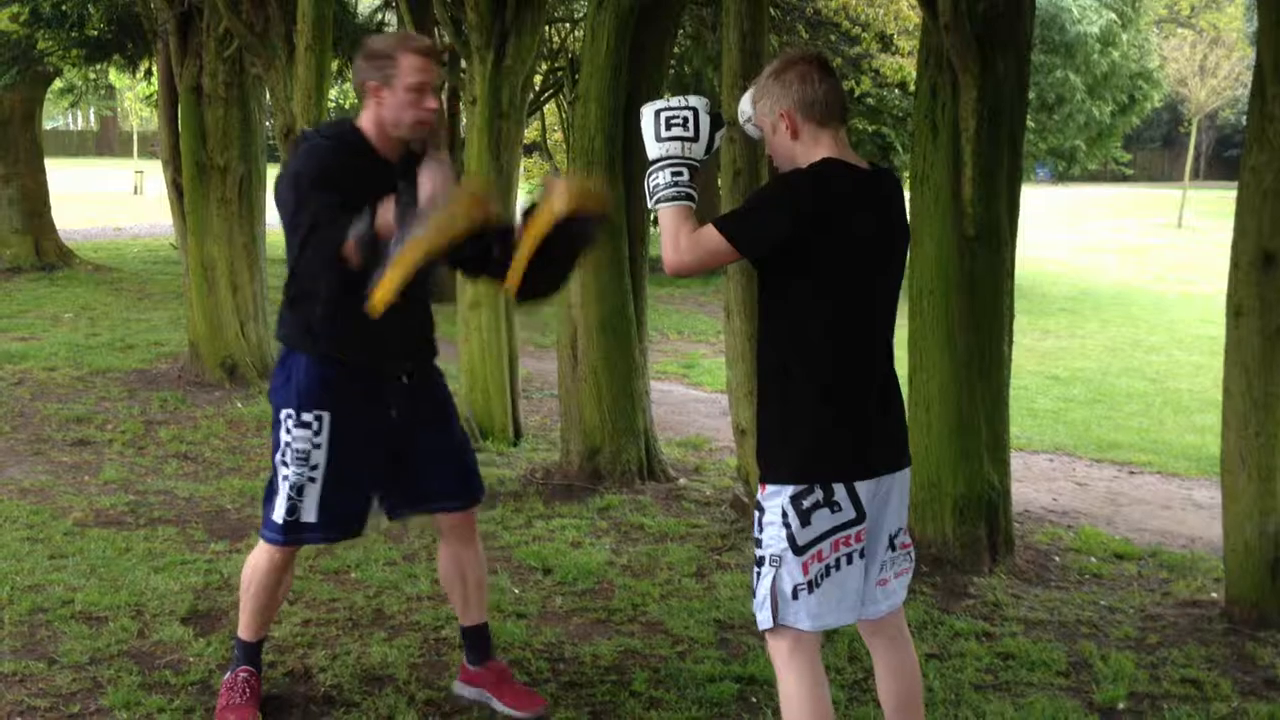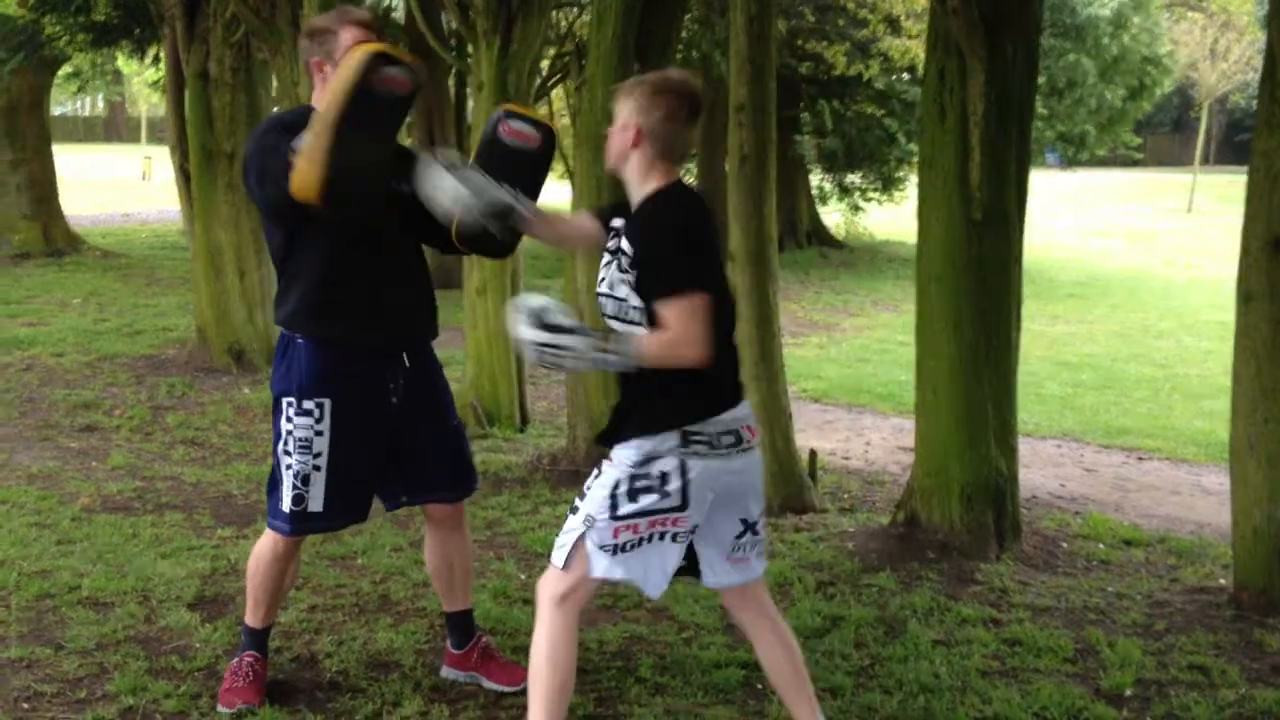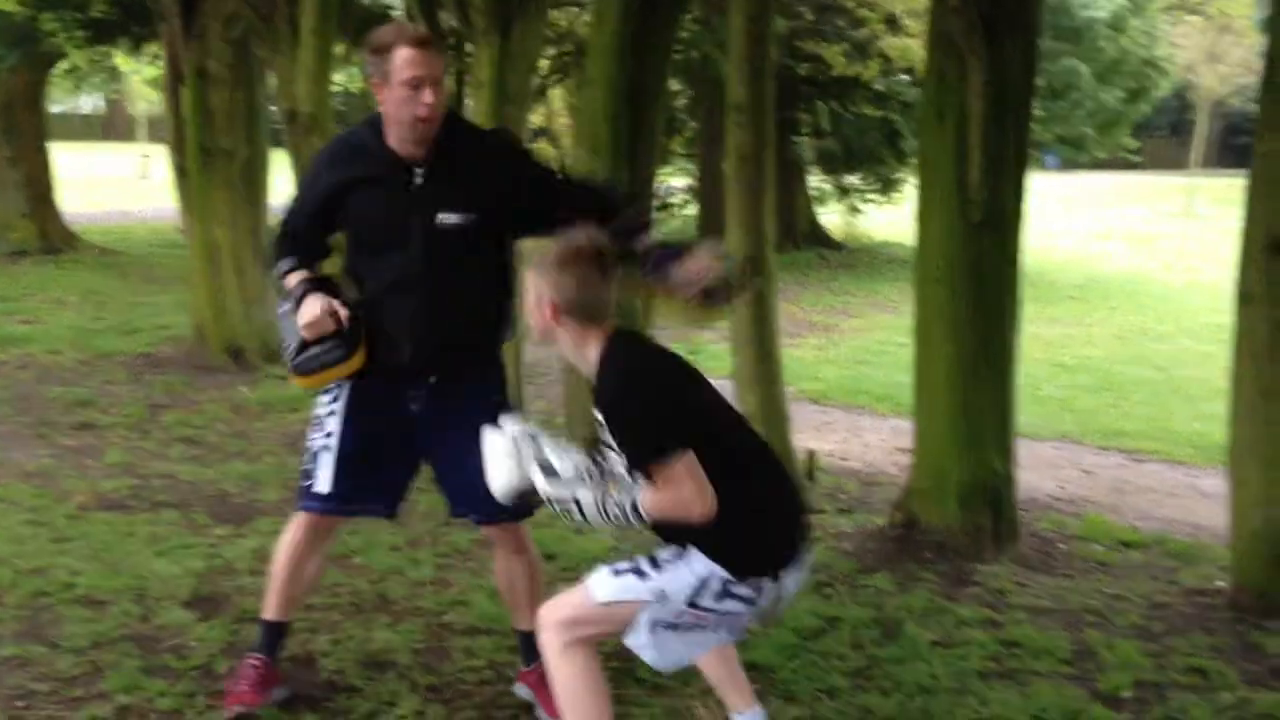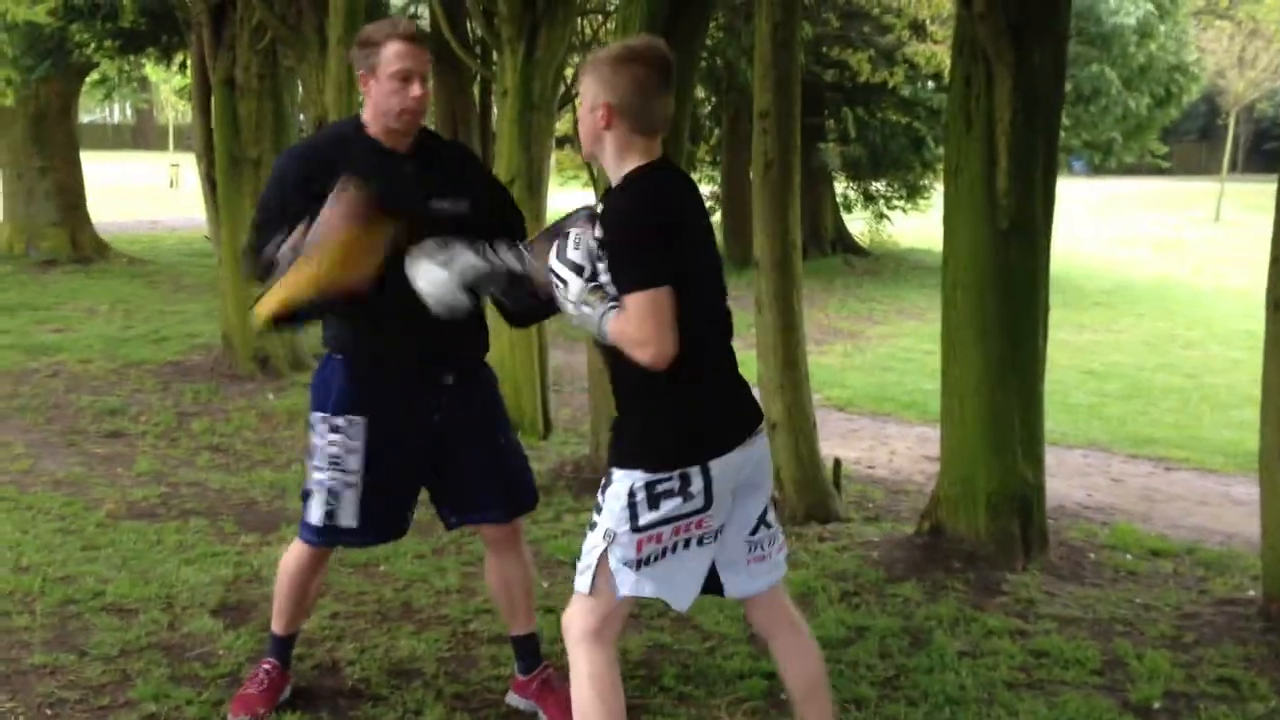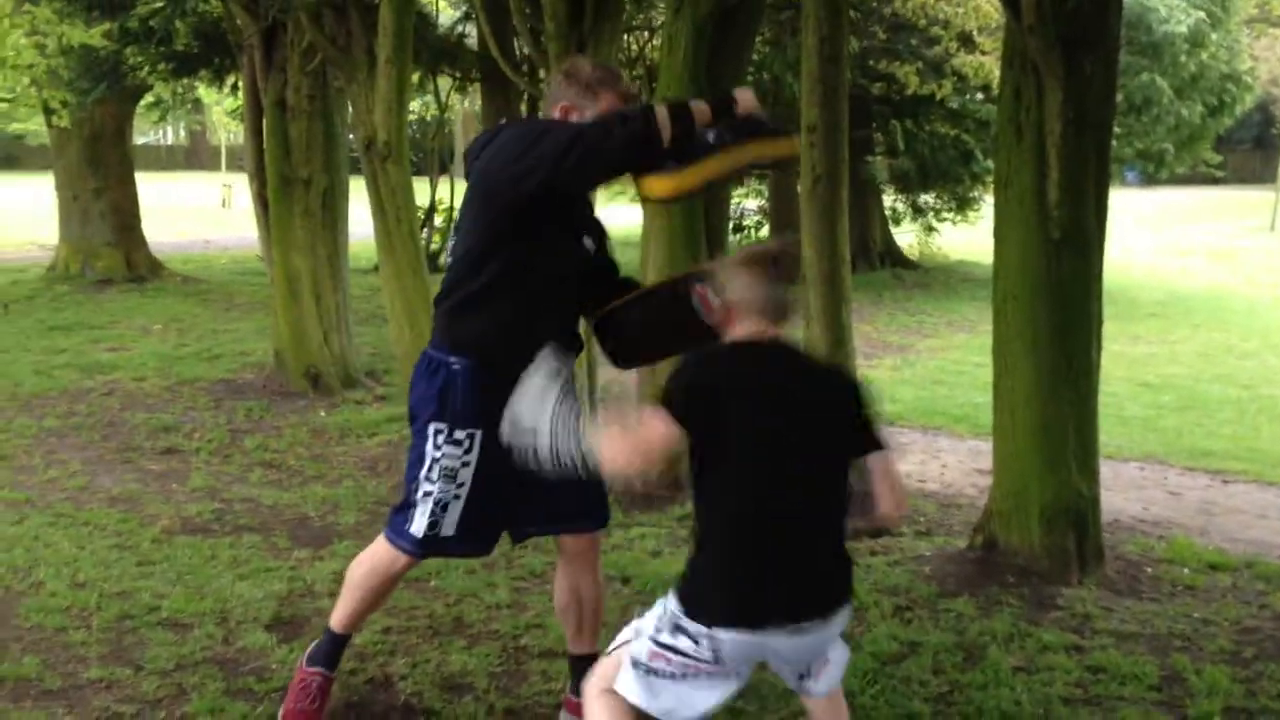
dt=1s
person 1, frame 1
left shoulder: (424, 171)
right shoulder: (319, 159)
left elbow: (483, 251)
right elbow: (315, 259)
right wrist: (406, 211)
left hip: (406, 374)
right hip: (324, 374)
left knee: (458, 512)
right knee: (284, 535)
person 1, frame 2
right shoulder: (280, 138)
left elbow: (449, 231)
left hip: (406, 358)
right hip: (321, 361)
left knee: (446, 502)
right knee: (291, 522)
left ankle: (464, 647)
right ankle: (250, 655)
person 1, frame 3
left shoulder: (493, 164)
right shoulder: (345, 162)
left elbow: (585, 213)
right elbow: (294, 241)
left wrist: (670, 264)
right wrist: (306, 294)
left hip: (462, 380)
right hip: (374, 371)
left knee: (504, 525)
right knee: (316, 516)
right ankle: (262, 660)
person 1, frame 4
left shoulder: (453, 163)
right shoulder: (321, 158)
right elbow: (267, 247)
left hip: (457, 377)
right hip: (363, 379)
left knee: (502, 525)
right knee: (320, 535)
person 1, frame 5
left shoulder: (570, 198)
right shoulder: (520, 153)
left elbow: (604, 290)
right elbow: (622, 143)
right wrist: (722, 107)
right hip: (468, 384)
left knee: (581, 539)
right knee: (408, 542)
right ankle: (319, 666)
person 2, frame 1
left shoulder: (803, 195)
right shoulder: (882, 191)
left elbow: (680, 256)
left wrist: (671, 164)
left hip: (814, 461)
right hip: (879, 451)
left knee: (791, 637)
right knee: (883, 622)
person 2, frame 2
left shoulder: (666, 222)
right shoulder: (655, 208)
left elbow: (690, 345)
right elbow: (584, 232)
left wrist: (590, 345)
left hip: (663, 446)
right hip: (728, 441)
left knee: (559, 595)
right knee: (747, 596)
person 2, frame 3
left shoulder: (631, 381)
right shoulder: (630, 360)
left elbow: (695, 501)
left wrist: (588, 494)
right wrist: (560, 463)
left hip: (745, 557)
right hip: (768, 541)
left knee: (561, 624)
right knee: (679, 618)
person 2, frame 4
left shoulder: (634, 208)
right shoulder: (671, 188)
left elbow: (652, 343)
left wrist: (578, 297)
left hip: (670, 457)
right hip: (733, 441)
left knee: (588, 628)
right knee: (769, 606)
person 2, frame 5
left shoulder: (708, 370)
right shoulder: (837, 384)
left elbow: (633, 460)
right elbow: (892, 503)
left wrist: (567, 429)
left hip: (723, 613)
right hip: (824, 607)
right knee: (815, 668)
